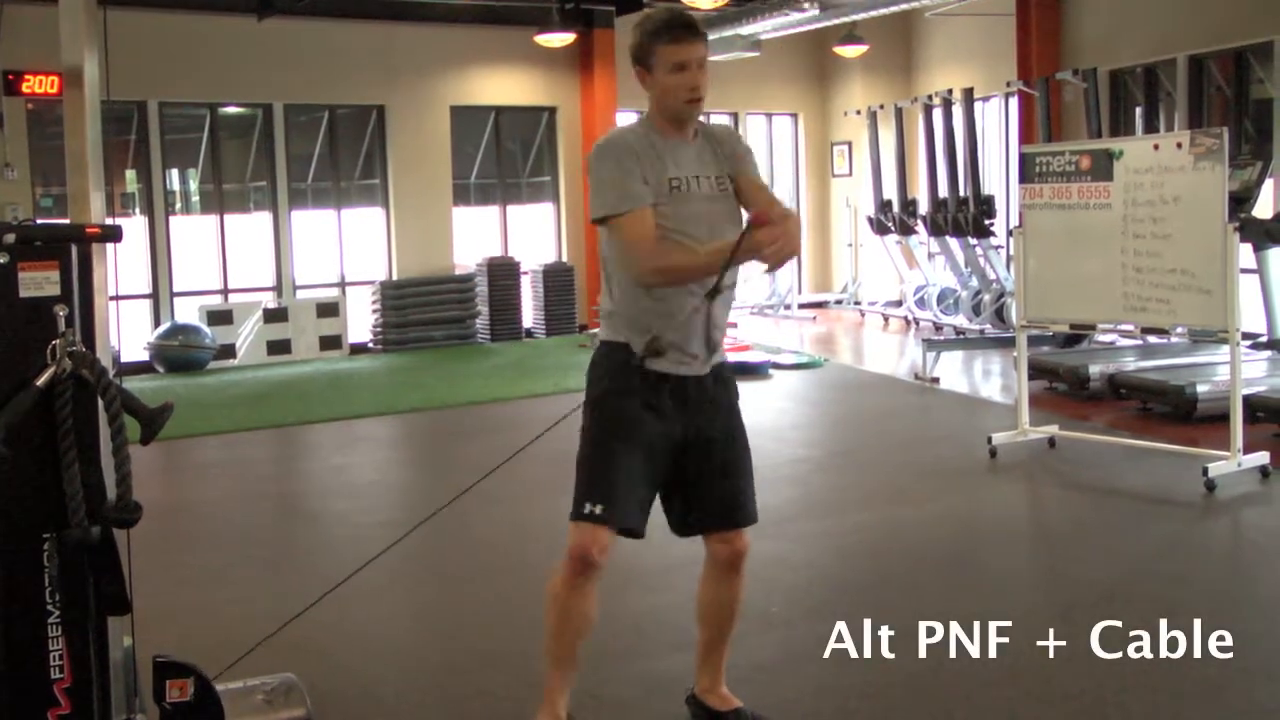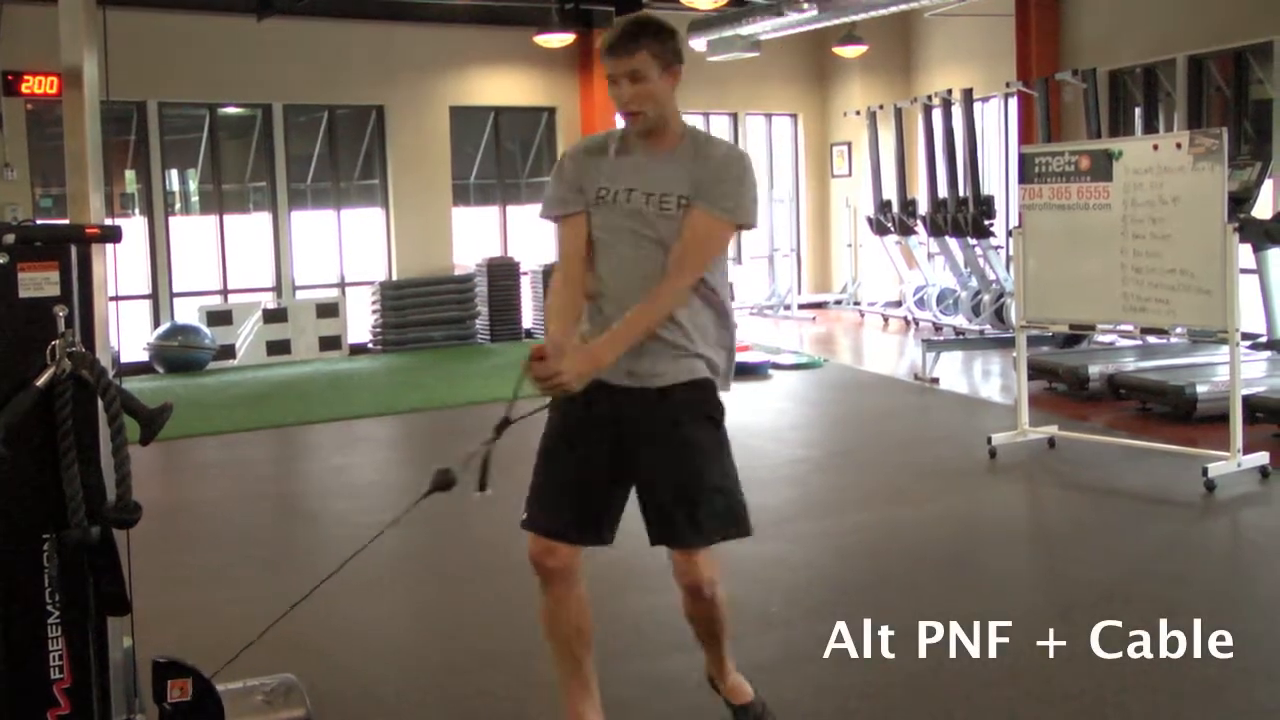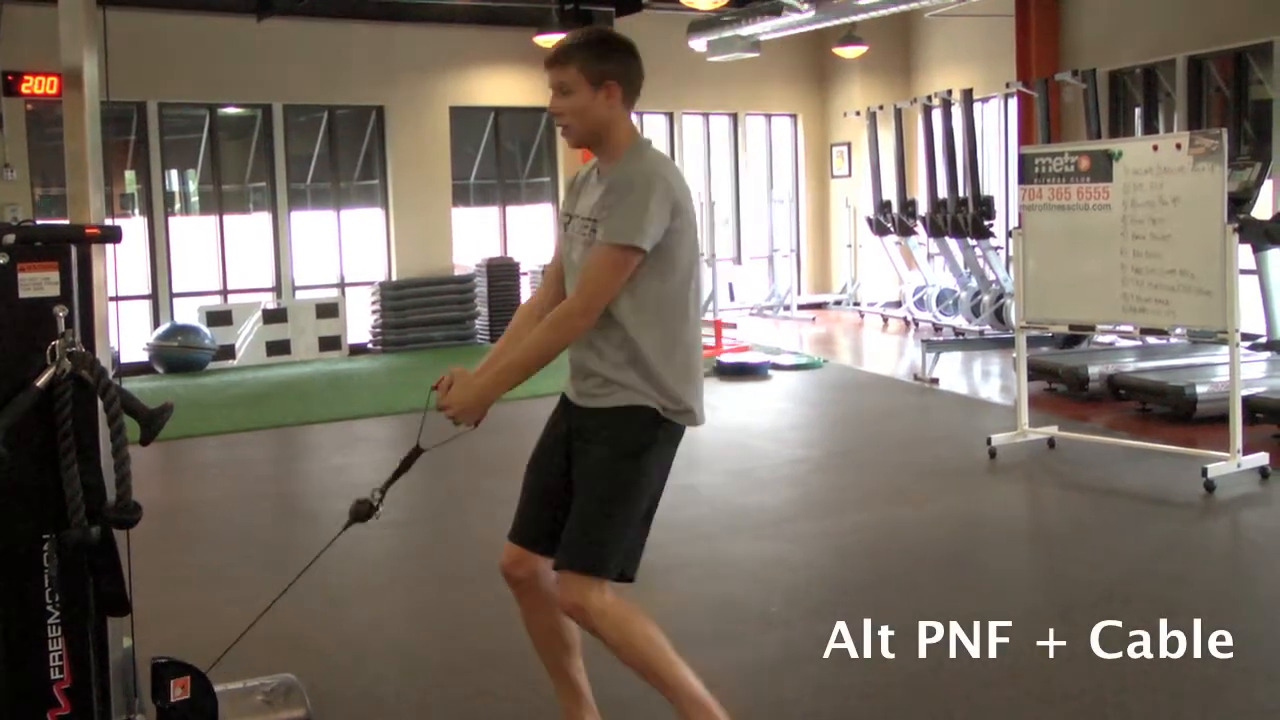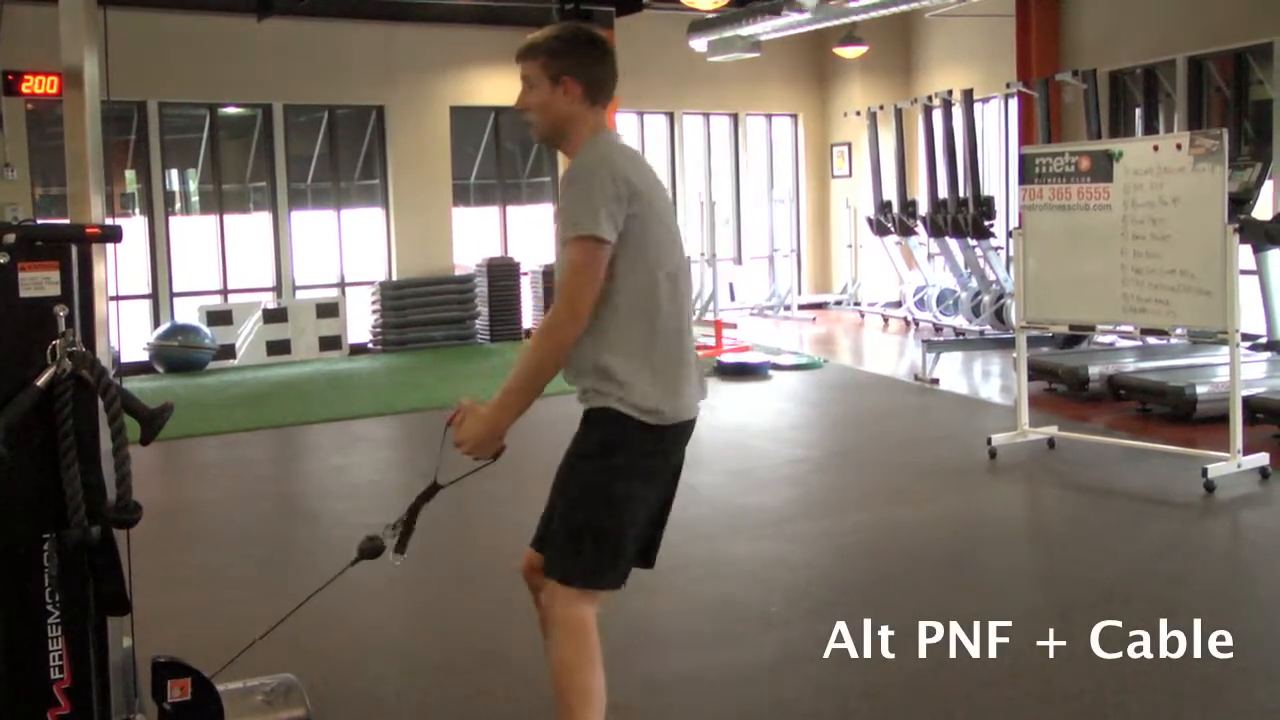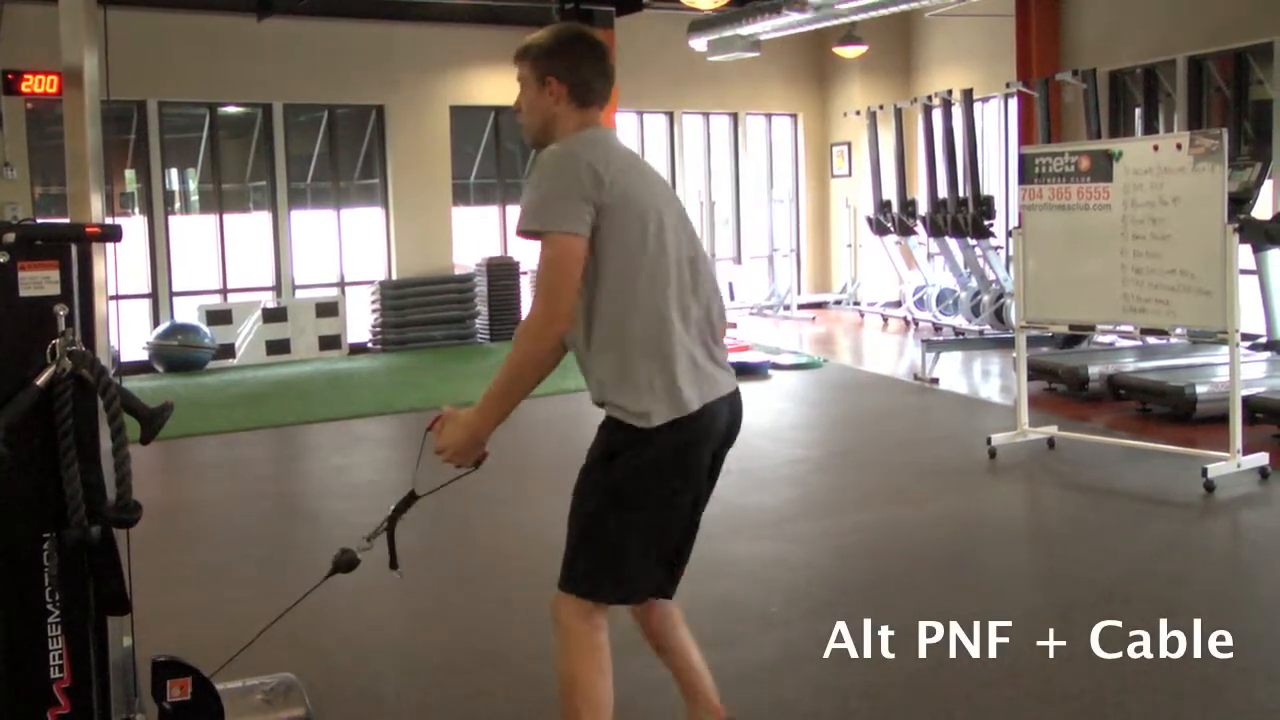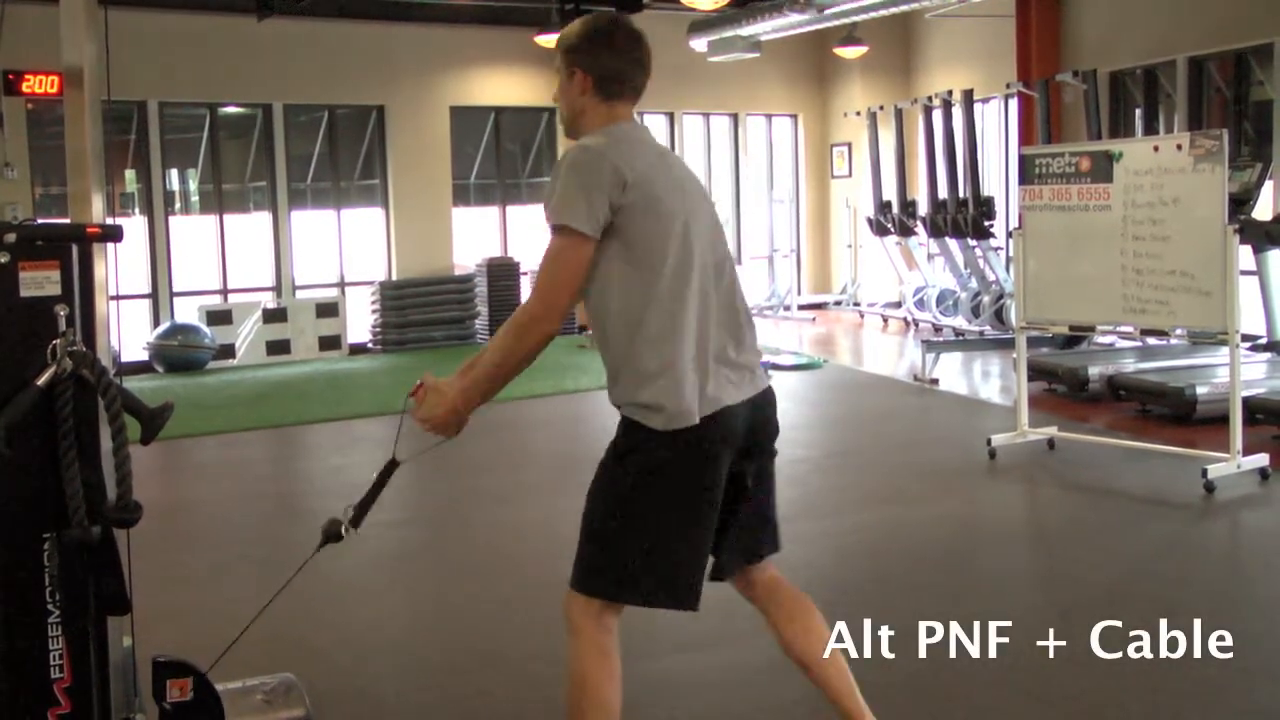
dt=0.2s
person 1, frame 1
left shoulder: (726, 145)
right shoulder: (618, 154)
left elbow: (768, 208)
right elbow: (649, 262)
left wrist: (781, 227)
right wrist: (737, 250)
left hip: (707, 373)
right hip: (634, 371)
left knee: (730, 545)
right knee: (587, 547)
person 1, frame 2
left shoulder: (723, 166)
right shoulder: (582, 162)
left elbow: (681, 278)
right elbow: (569, 272)
left wrist: (601, 349)
right wrist: (559, 346)
left hip: (680, 390)
right hip: (592, 387)
left knee: (695, 569)
right knee: (551, 555)
person 1, frame 3
left shoulder: (648, 180)
right shoulder: (585, 183)
left elbow: (582, 310)
right elbow: (548, 298)
left wrist: (488, 389)
right wrist: (479, 374)
left hip: (639, 412)
right hip: (583, 403)
left knee: (582, 591)
right knee: (522, 566)
person 1, frame 4
left shoulder: (595, 171)
right shoulder: (606, 170)
left elbow: (570, 320)
right elbow: (567, 318)
left wrist: (499, 417)
right wrist: (497, 406)
left hip: (637, 415)
right hip: (625, 407)
left knee: (568, 596)
right knee: (539, 571)
person 1, frame 5
left shoulder: (565, 164)
right shoulder: (624, 165)
left elbow: (552, 319)
left wrist: (481, 422)
right wrist: (490, 412)
left hip: (654, 416)
right hip: (708, 401)
left knee: (580, 608)
right knee: (634, 584)
person 1, frame 6
left shoulder: (592, 160)
right shoulder: (661, 160)
left elbow: (547, 311)
right elbow: (596, 299)
left wrist: (462, 396)
right wrist: (476, 372)
left hip: (673, 420)
right hip: (746, 402)
left knee: (590, 608)
right knee: (756, 573)
